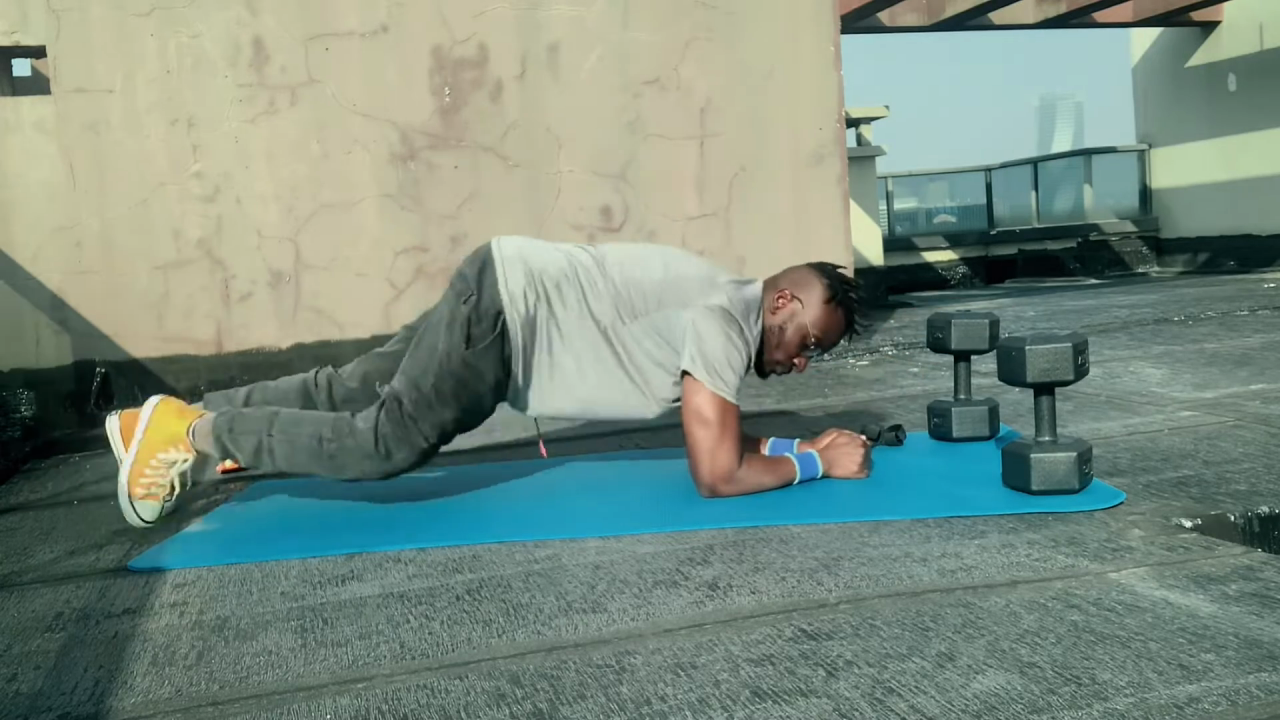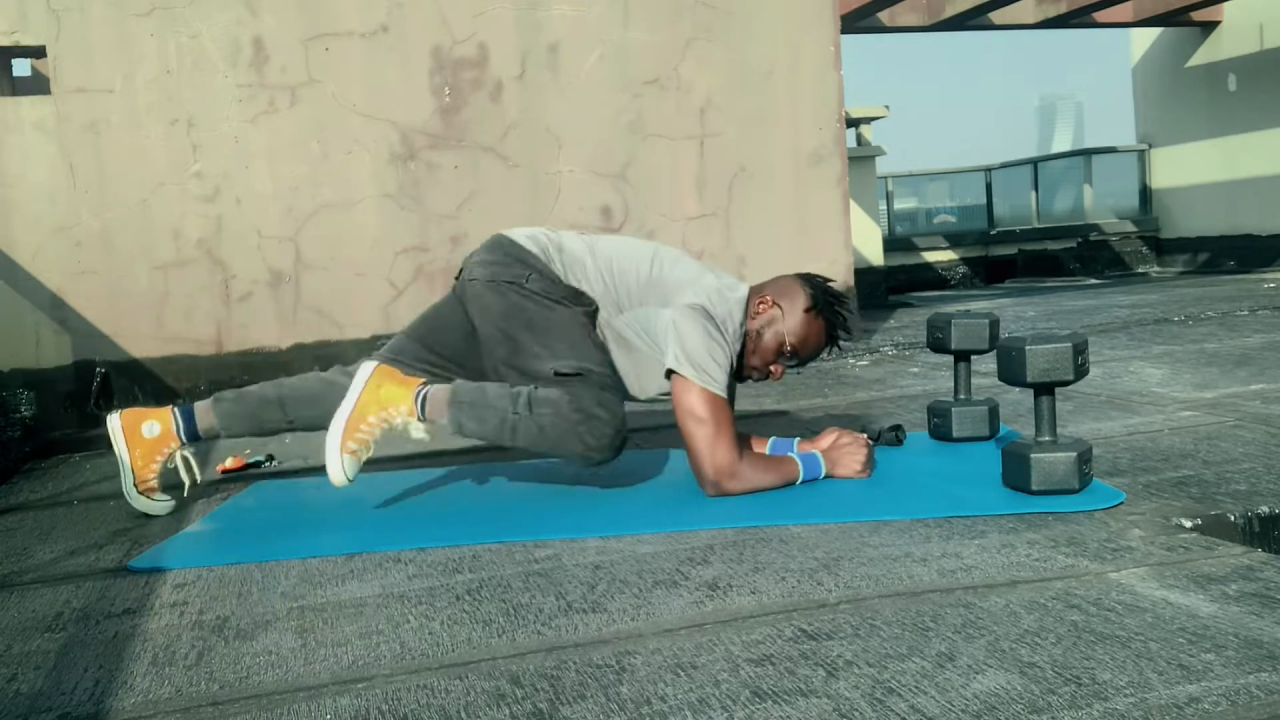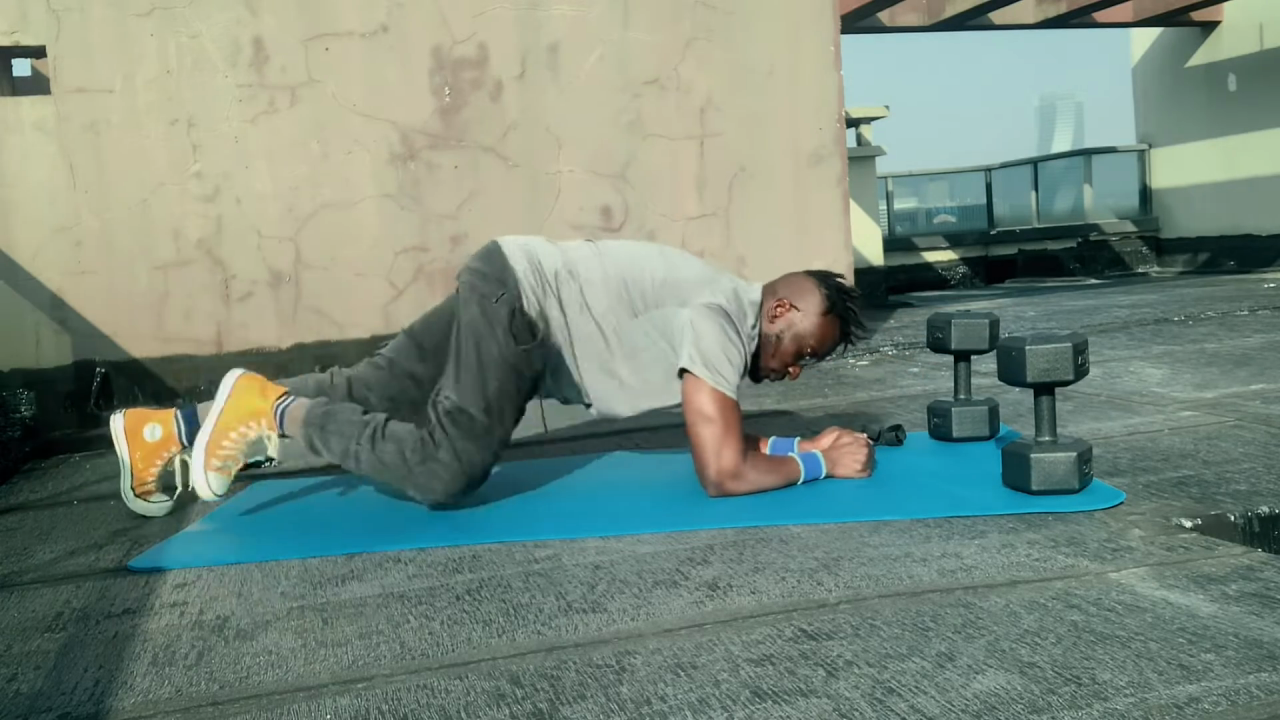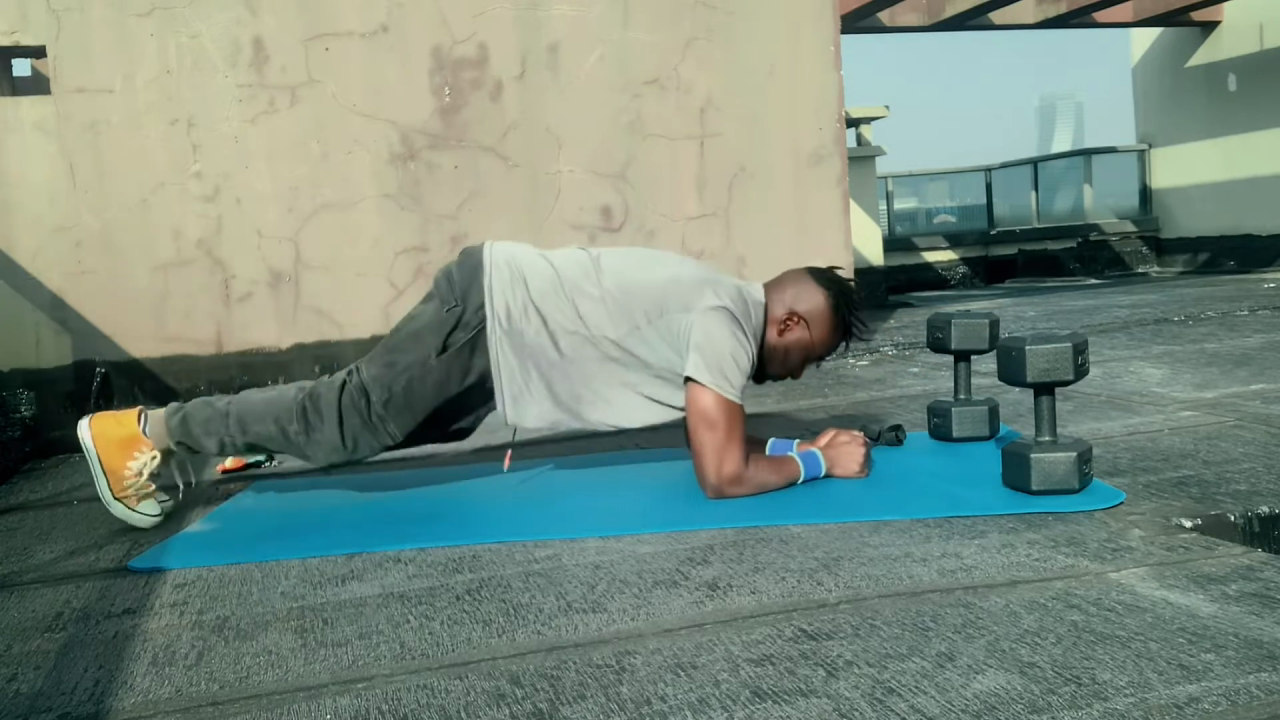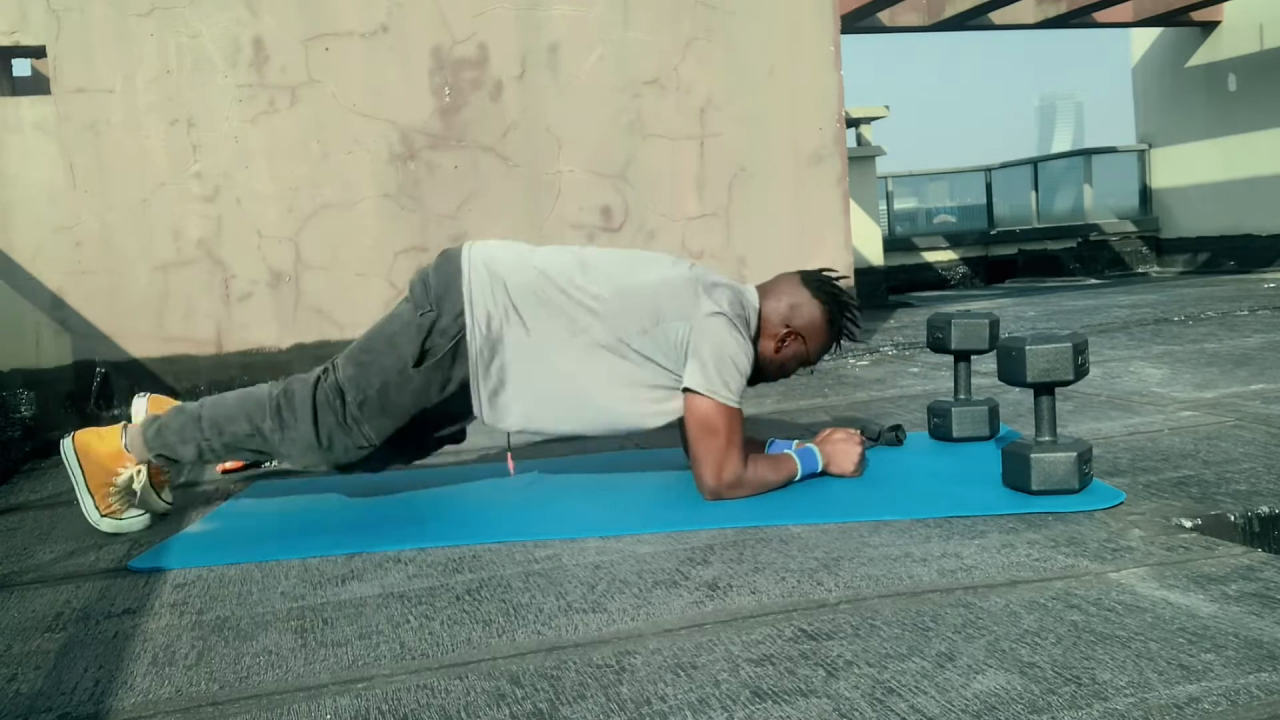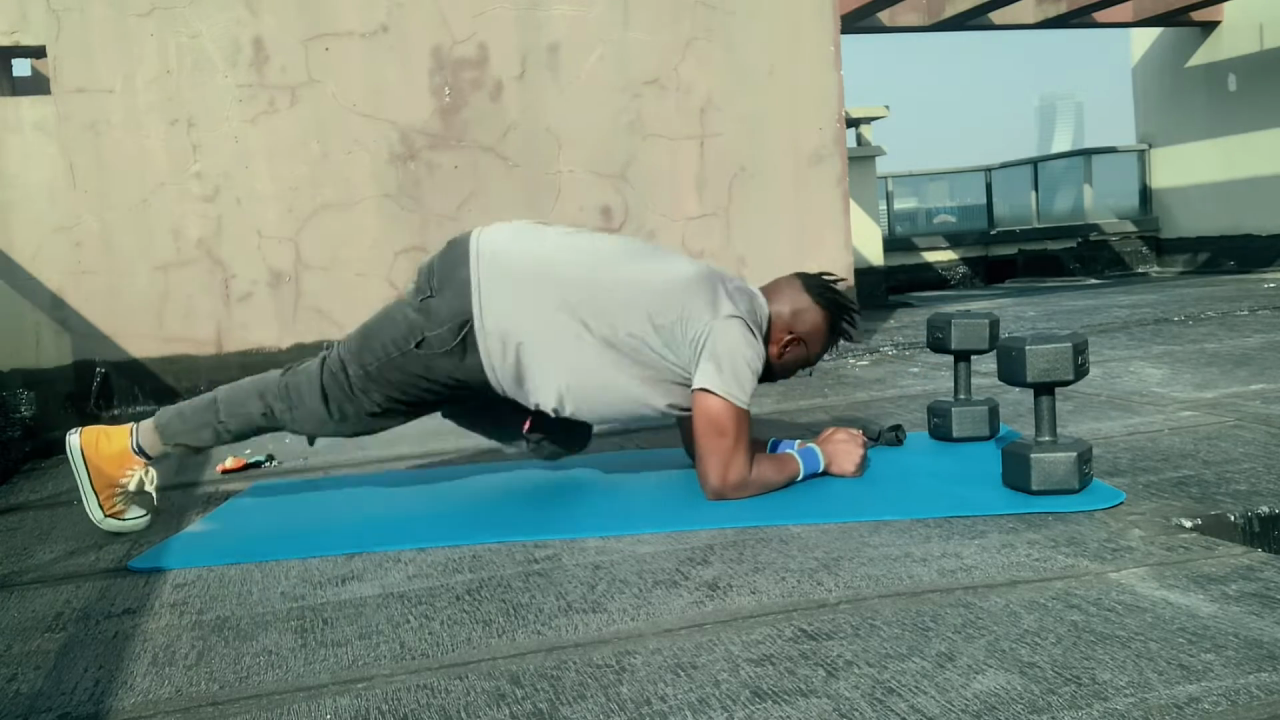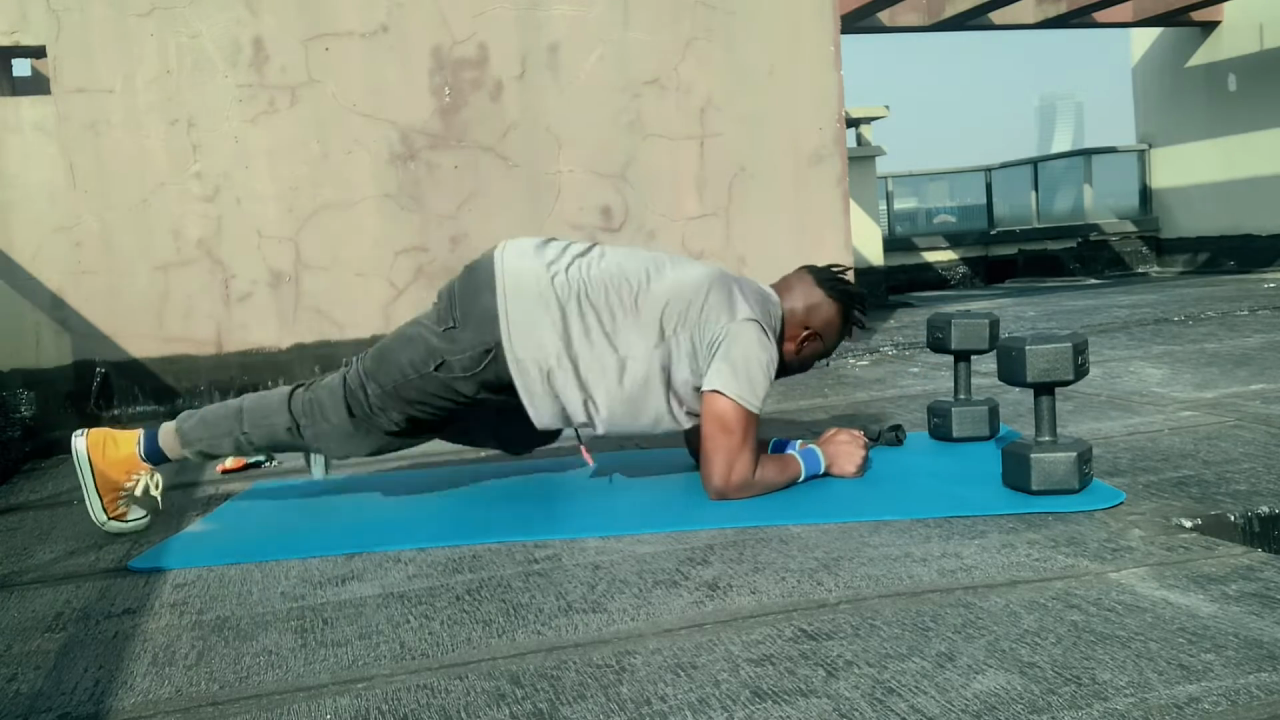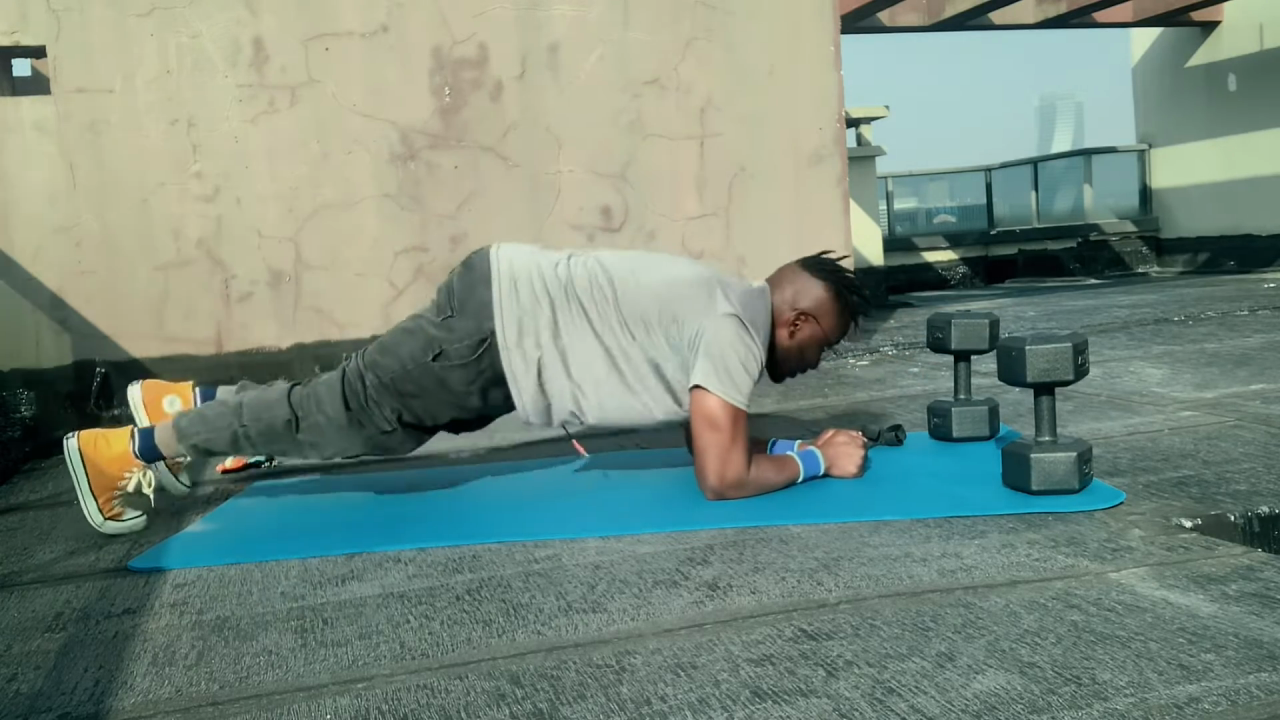
dt=0.2s
person 1, frame 1
left shoulder: (730, 309)
right shoulder: (722, 319)
left elbow: (716, 434)
right elbow: (719, 474)
left wrist: (797, 445)
right wrist: (817, 463)
left hip: (508, 299)
right hip: (508, 297)
left knee: (351, 392)
right knee: (386, 438)
left ankle: (191, 423)
right ankle: (183, 430)
person 1, frame 2
left shoulder: (726, 313)
right shoulder: (706, 319)
left elbow: (717, 435)
right elbow: (719, 472)
left wrist: (793, 445)
right wrist: (819, 465)
left hip: (508, 283)
right hip: (521, 275)
left knee: (362, 387)
right knee: (594, 425)
left ankle: (165, 427)
right ankle: (409, 401)
person 1, frame 3
left shoulder: (739, 317)
right shoulder: (721, 319)
left elbow: (721, 435)
right elbow: (724, 473)
left wrist: (795, 444)
right wrist: (820, 465)
left hip: (513, 293)
right hip: (515, 288)
left knee: (364, 389)
right knee: (444, 470)
left ankle: (167, 429)
right ankle: (269, 413)
person 1, frame 4
left shoulder: (724, 308)
right shoulder: (728, 323)
left elbow: (717, 439)
right elbow: (722, 474)
left wrist: (790, 445)
right wrist: (817, 463)
left hip: (497, 301)
right hip: (488, 308)
left knee: (355, 404)
right knee: (342, 424)
left ankle: (173, 430)
right ankle: (137, 432)
person 1, frame 5
left shoulder: (715, 303)
right shoulder: (725, 329)
left elbow: (713, 441)
right elbow: (720, 478)
left wrist: (782, 445)
right wrist: (812, 458)
left hip: (485, 294)
right hip: (470, 314)
left knee: (369, 437)
right knee: (322, 425)
left ankle: (169, 421)
right ankle: (121, 444)
person 1, frame 6
left shoulder: (719, 303)
right shoulder: (736, 332)
left elbow: (706, 433)
right elbow: (723, 477)
left wrist: (786, 446)
right wrist: (813, 458)
left hip: (503, 265)
right hip: (476, 304)
left knee: (562, 435)
right knee: (332, 396)
right ankle: (124, 447)
person 1, frame 7
left shoulder: (730, 304)
right shoulder: (752, 334)
left elbow: (708, 437)
right elbow: (727, 478)
left wrist: (782, 444)
right wrist: (815, 459)
left hip: (524, 279)
right hip: (500, 329)
left knee: (519, 433)
right knee: (344, 414)
right ankle: (129, 450)
person 1, frame 8
left shoulder: (722, 302)
right shoulder: (737, 329)
left elbow: (713, 439)
right elbow: (722, 478)
left wrist: (790, 444)
right wrist: (812, 461)
left hip: (510, 289)
right hip: (498, 323)
left knee: (356, 408)
right knee: (344, 416)
left ankle: (181, 402)
right ankle: (127, 449)
